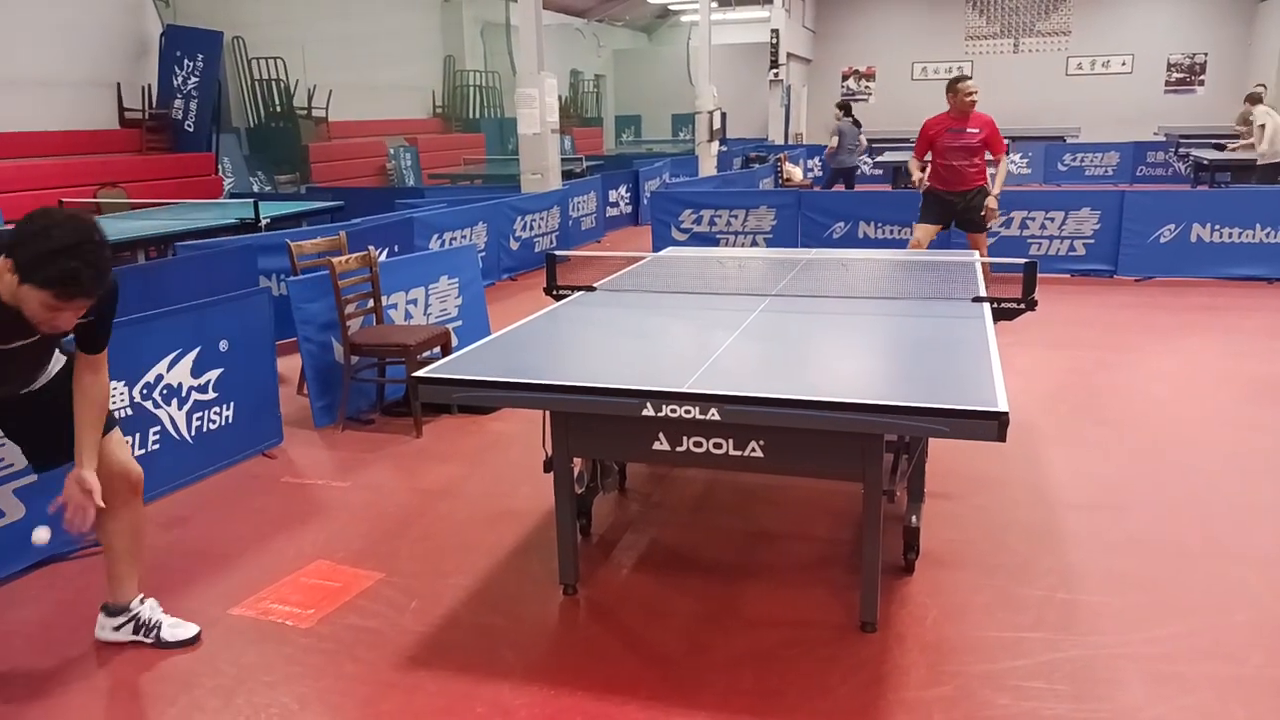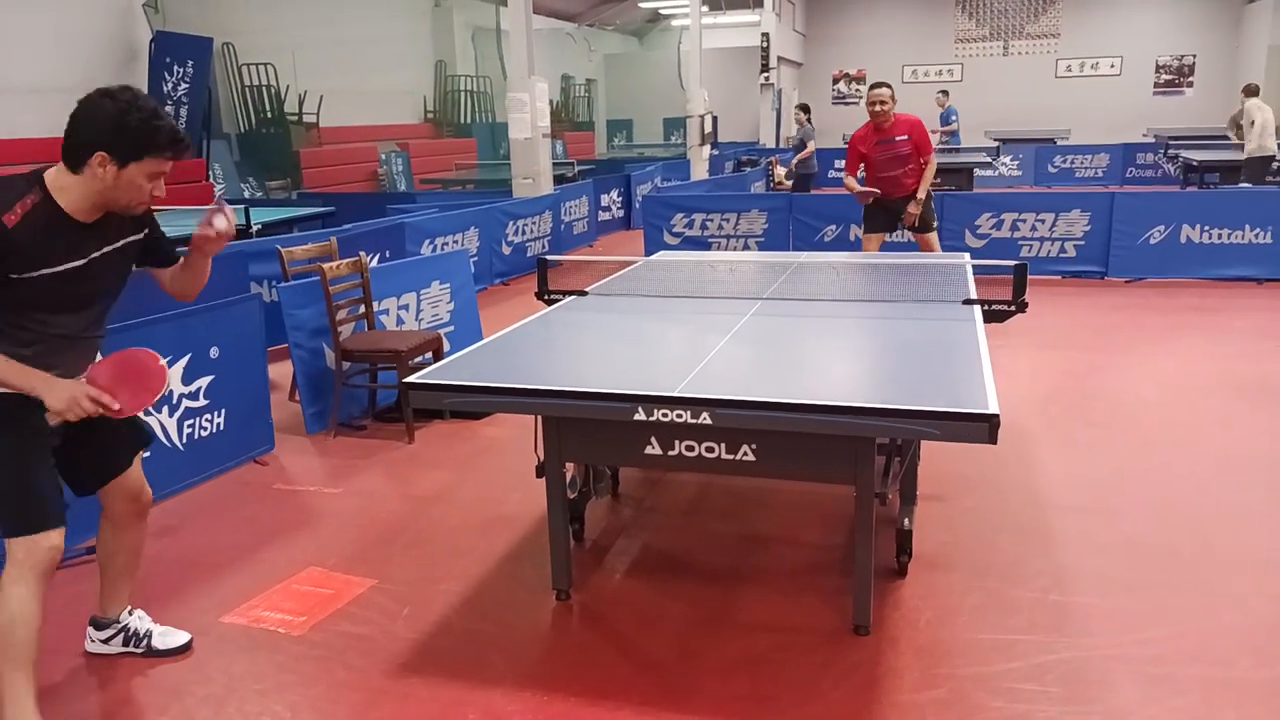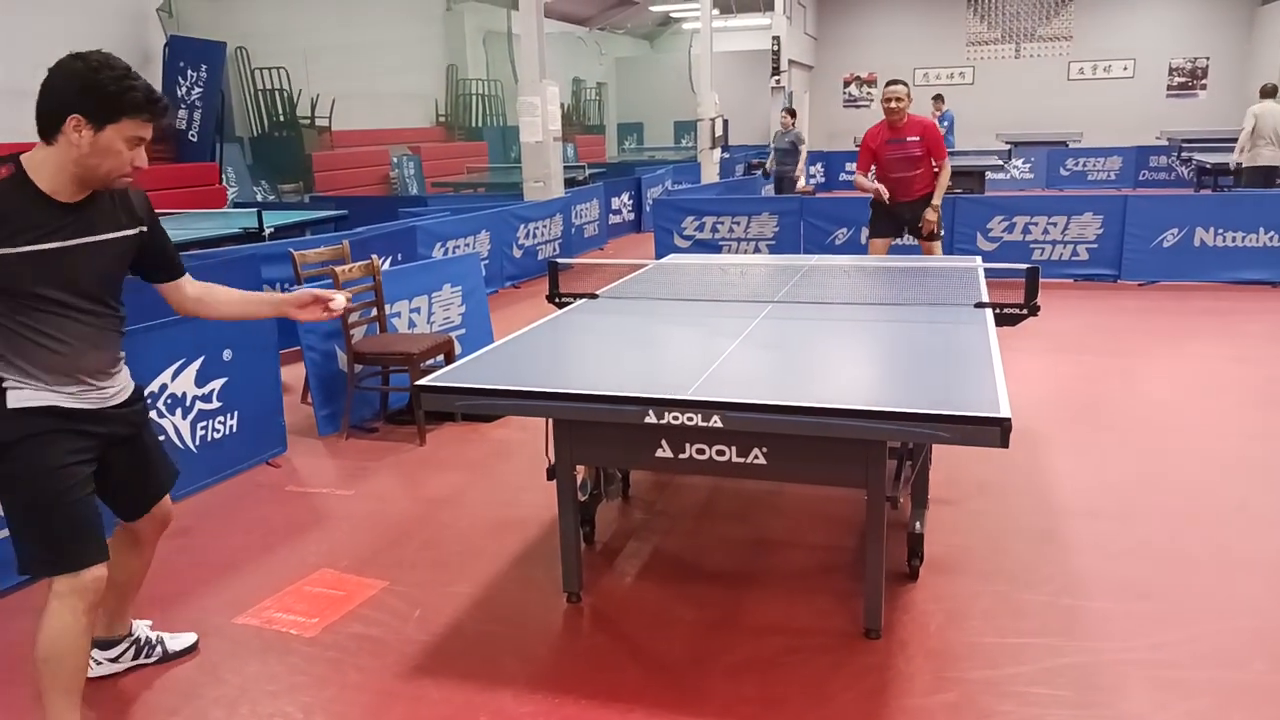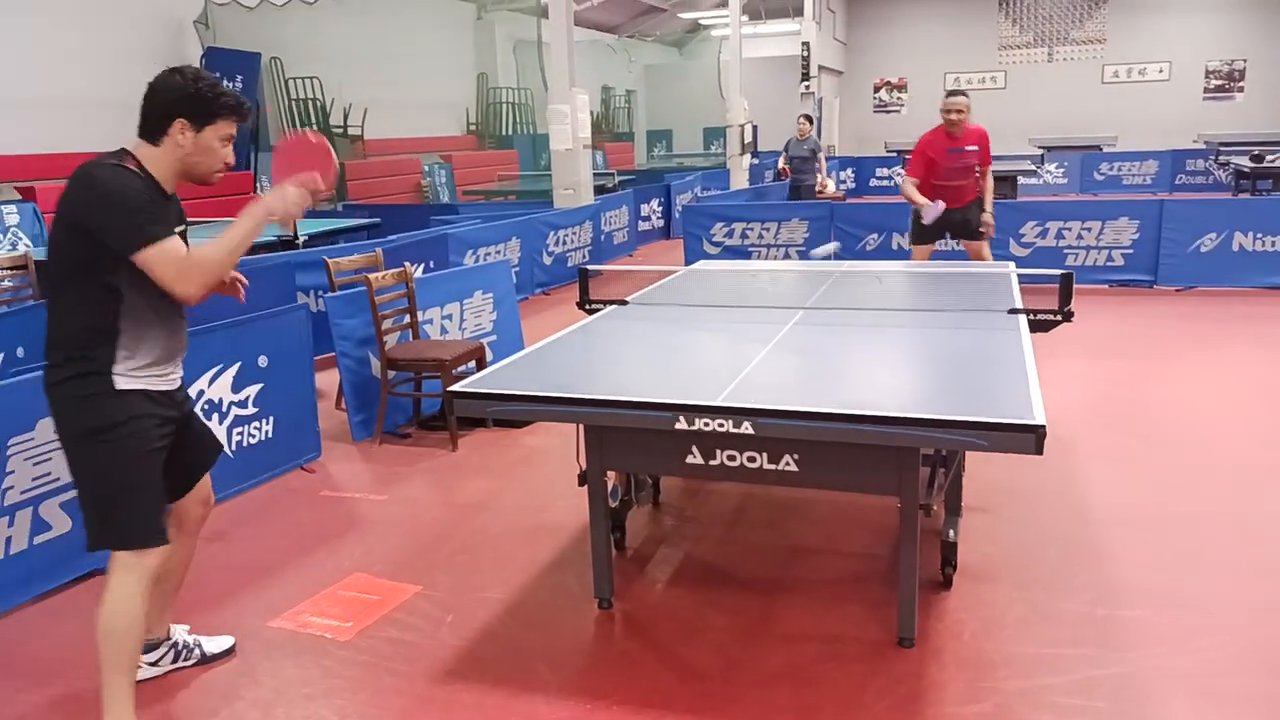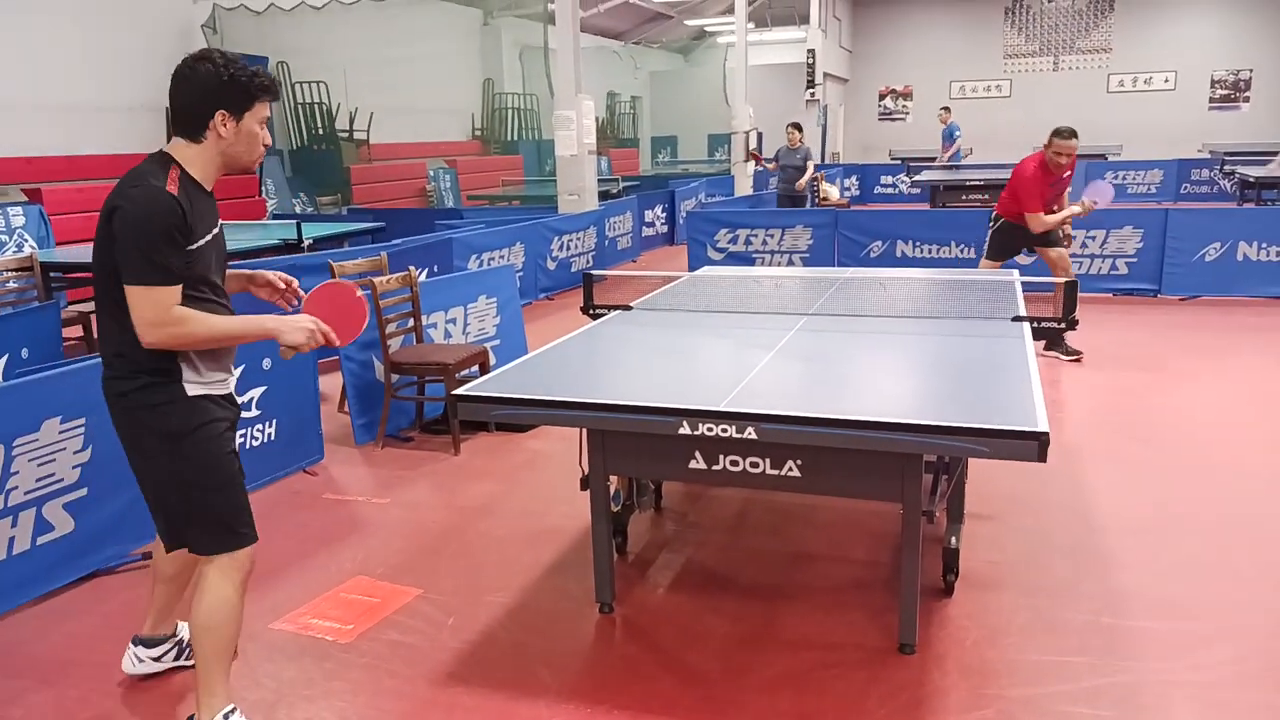
dt=0.5s
person 1, frame 1
left shoulder: (92, 296)
left elbow: (91, 367)
left wrist: (84, 467)
left hip: (40, 382)
left knee: (124, 478)
left ankle: (122, 612)
person 1, frame 2
left shoulder: (128, 214)
left elbow: (182, 284)
left wrist: (203, 247)
left hip: (80, 387)
left knee: (133, 497)
left ankle: (111, 623)
person 1, frame 3
left shoulder: (128, 206)
left elbow: (186, 295)
left wrist: (290, 304)
left hip: (113, 400)
left knee: (150, 520)
right knee: (81, 579)
left ankle: (109, 643)
person 1, frame 4
left shoulder: (161, 195)
right shoulder: (107, 185)
left elbow: (185, 282)
right elbow: (184, 280)
left wrist: (218, 274)
right wrist: (265, 210)
left hip: (155, 384)
right hip: (105, 395)
left knee: (191, 504)
right knee: (139, 557)
left ankle: (153, 643)
person 1, frame 5
left shoulder: (191, 189)
right shoulder: (151, 202)
right elbow: (158, 325)
left wrist: (248, 280)
right wrist: (273, 327)
left hip: (192, 393)
right hip: (166, 400)
left knee: (196, 525)
right knee: (230, 551)
left ankle: (153, 642)
person 2, frame 1
left shoulder: (985, 123)
right shoulder: (931, 125)
left elbow: (1001, 160)
right elbow: (916, 157)
left wrist: (994, 194)
right wrist: (916, 174)
left hip: (974, 194)
right hip: (938, 194)
left knee: (979, 252)
right knee: (917, 243)
person 2, frame 2
left shoulder: (913, 124)
right shoulder: (859, 138)
left elbow: (930, 163)
right elbow: (849, 176)
left wrist: (918, 200)
right wrist: (857, 189)
left hip: (914, 196)
right hip: (879, 201)
left knee: (933, 252)
person 2, frame 3
left shoulder: (927, 127)
right shoulder: (872, 135)
left elbow: (944, 168)
right elbow: (859, 176)
left wrist: (934, 206)
right wrist: (871, 187)
left hip: (923, 202)
right hip: (886, 204)
person 2, frame 4
left shoulder: (980, 135)
right shoulder: (927, 142)
left elbow: (986, 174)
right elbow: (907, 185)
left wrist: (988, 209)
right wrist: (921, 202)
left hip: (967, 206)
left knee: (984, 261)
person 2, frame 5
left shoulder: (1067, 162)
right shoulder: (1029, 173)
right elbow: (1035, 225)
left wrist: (1064, 223)
right wrist: (1074, 211)
left hip: (1044, 219)
right hip: (1010, 222)
left knee: (1065, 273)
left ankle: (1055, 341)
